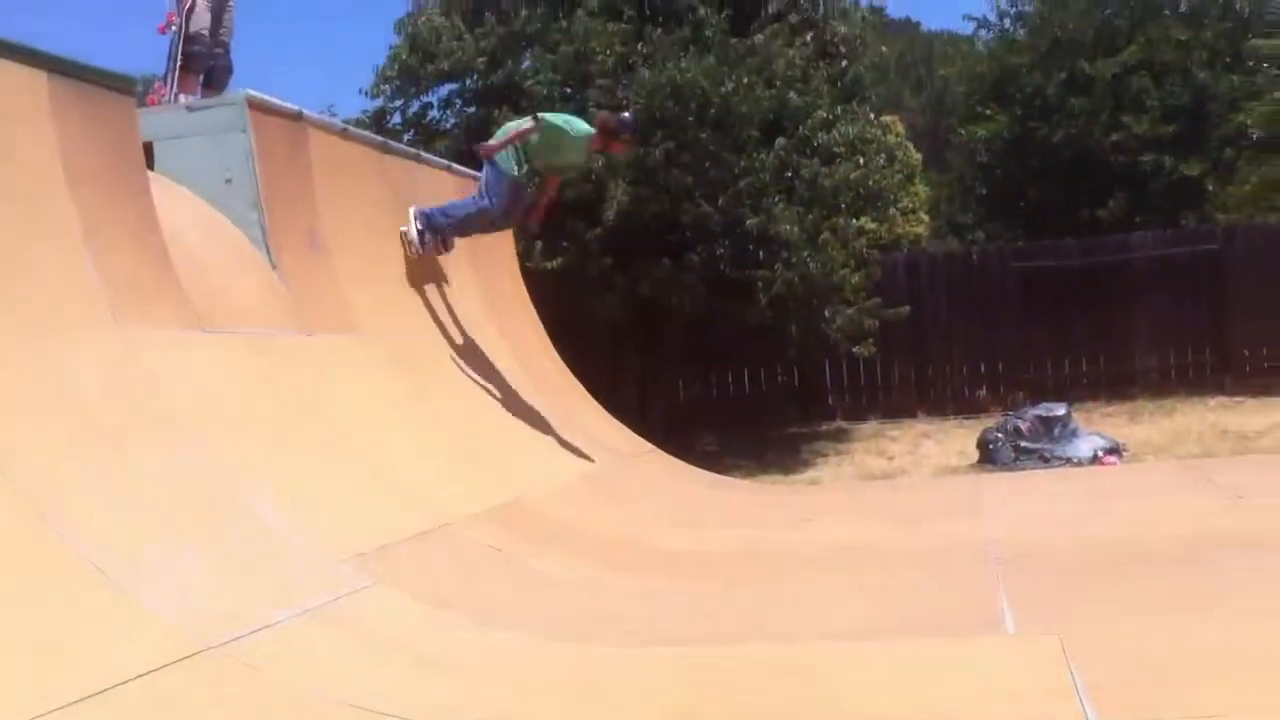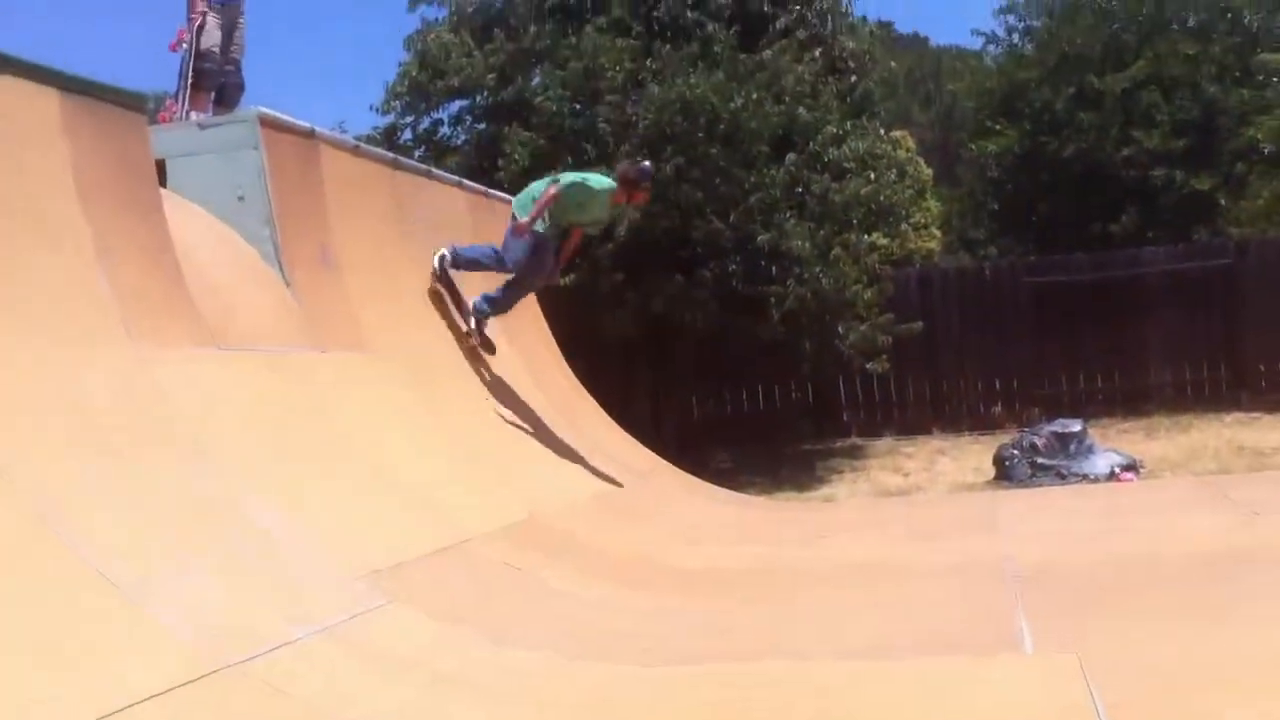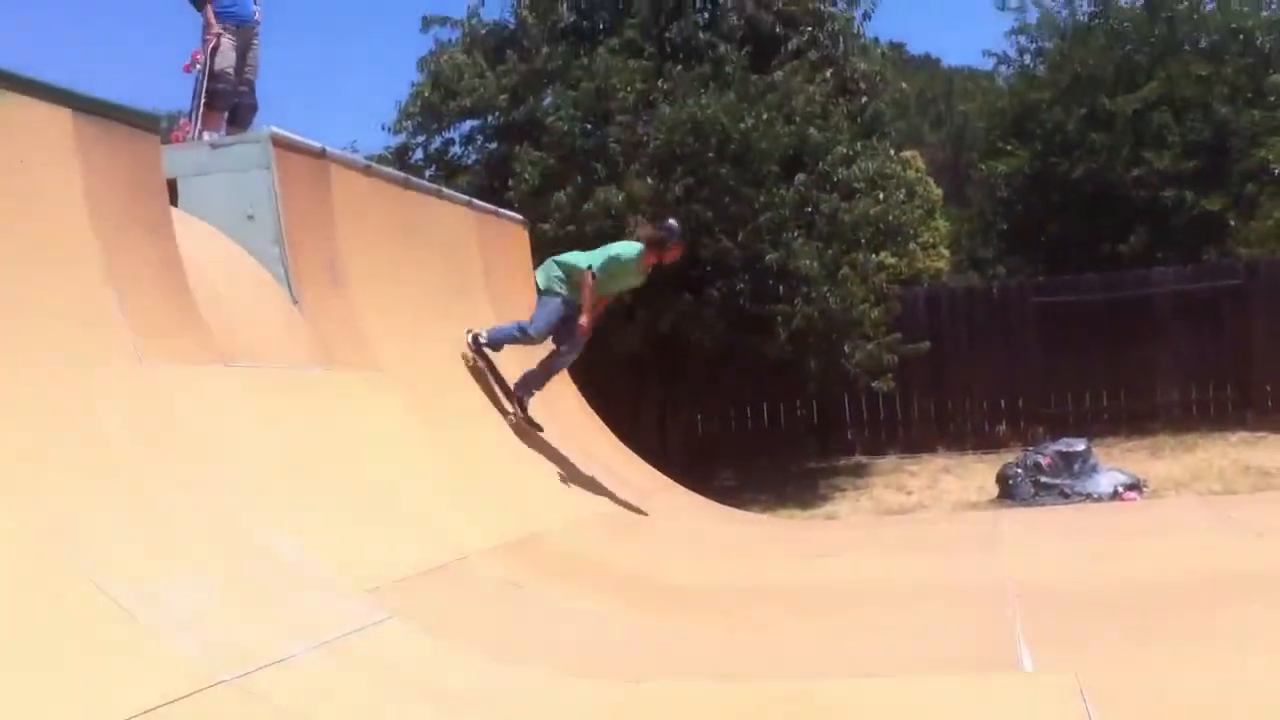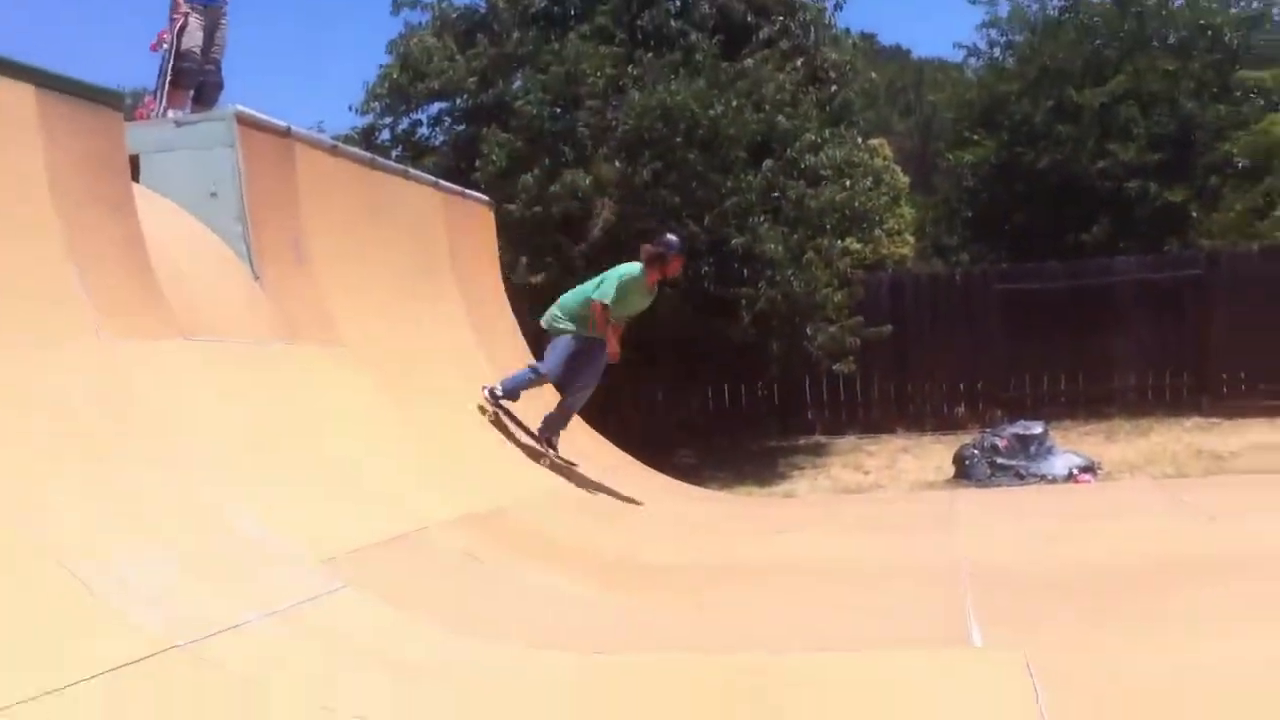
dt=0.1s
person 1, frame 1
left shoulder: (585, 153)
right shoulder: (577, 133)
left elbow: (553, 177)
right elbow: (536, 120)
left wrist: (539, 209)
right wrist: (499, 144)
left hip: (522, 161)
right hip: (507, 149)
left knee: (511, 214)
right knee: (492, 208)
left ankle: (442, 231)
right ankle: (423, 219)
person 1, frame 2
left shoulder: (612, 209)
right shoulder: (600, 188)
left elbow: (578, 230)
right elbow: (558, 185)
left wrist: (558, 263)
right wrist: (530, 219)
left hip: (552, 222)
right hip: (535, 210)
left knee: (538, 276)
right knee: (511, 260)
left ankle: (482, 309)
right ankle: (452, 256)
person 1, frame 3
left shoulder: (643, 273)
right shoulder: (625, 254)
right elbow: (590, 273)
left wrist: (590, 316)
right wrist: (585, 315)
left hip: (582, 293)
right hip: (561, 278)
left knee: (570, 350)
right knee: (536, 331)
left ankle: (523, 390)
right ankle: (487, 337)
person 1, frame 4
left shoulder: (650, 291)
right shoulder: (628, 275)
right elbow: (599, 304)
left wrist: (611, 343)
right wrist: (611, 341)
left hip: (595, 333)
right hip: (569, 319)
left knee: (584, 387)
right knee: (549, 371)
left ankle: (550, 430)
right ankle: (503, 390)
